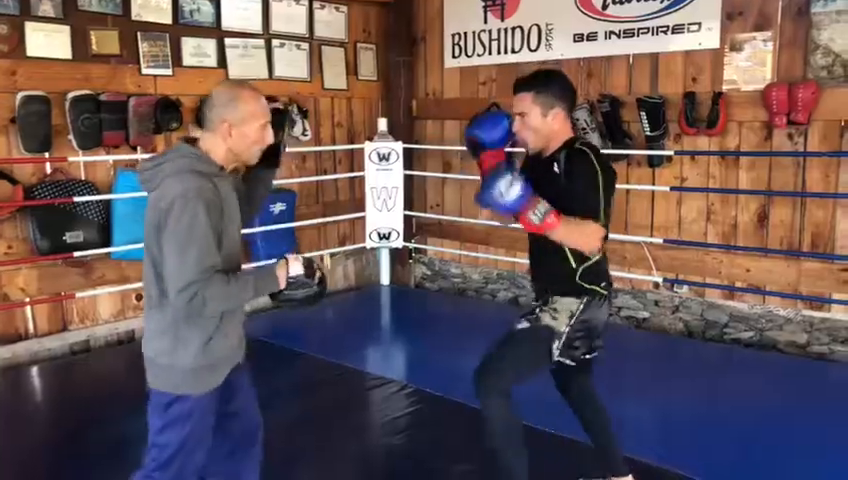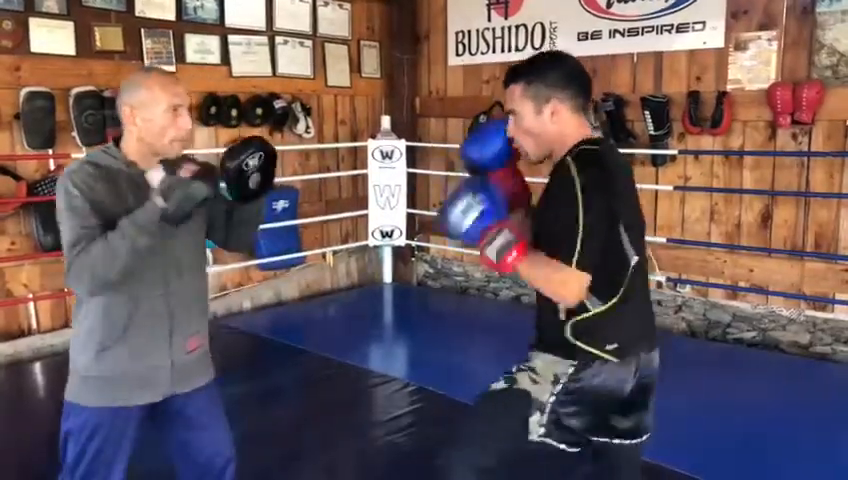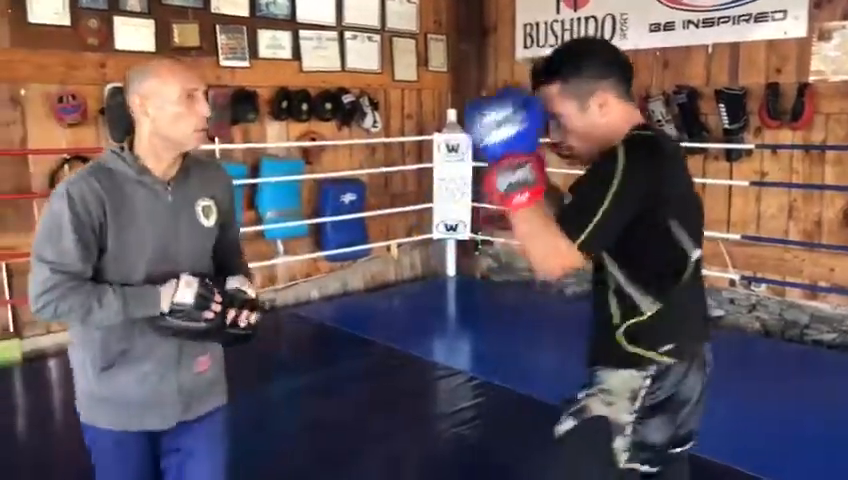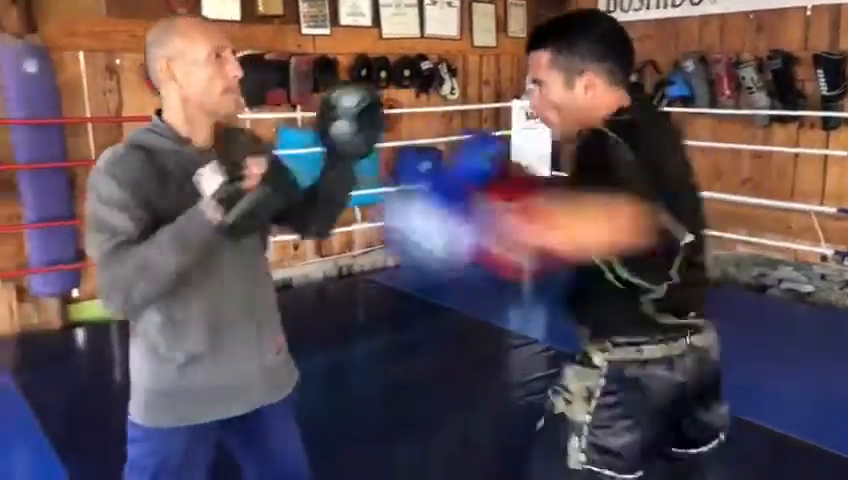
dt=1s
person 1, frame 1
left shoulder: (587, 163)
right shoulder: (541, 160)
left elbow: (589, 240)
right elbow: (506, 197)
left wrist: (533, 211)
right wrist: (490, 156)
left hip: (575, 301)
right hip: (579, 297)
left knee: (490, 383)
right knee: (575, 384)
person 1, frame 2
left shoulder: (577, 173)
right shoulder: (606, 164)
left elbow: (567, 286)
left wrist: (499, 240)
left hip: (582, 364)
right hip: (635, 356)
person 1, frame 3
left shoulder: (630, 164)
right shoulder: (648, 152)
left elbow: (551, 258)
right elbow: (570, 219)
left wrist: (510, 164)
right wrist: (525, 163)
left hip: (641, 371)
right hip: (677, 358)
person 1, frame 4
left shoulder: (611, 141)
right shoulder: (635, 130)
left elbow: (625, 223)
left wrist: (503, 222)
left hip: (628, 359)
right hip: (684, 341)
person 2, frame 1
left shoulder: (219, 172)
right shoulder: (187, 193)
left elbow: (238, 212)
right elbow: (193, 294)
left wrist: (264, 166)
right wrist: (273, 275)
left hip: (220, 350)
right hip: (187, 361)
left knee: (241, 434)
person 2, frame 2
left shoulder: (189, 177)
right shoulder: (83, 181)
left elbow: (238, 238)
right elbow: (88, 273)
right wrist: (159, 207)
left hip: (186, 361)
right hip: (110, 371)
person 2, frame 3
left shoulder: (214, 181)
right shoulder: (86, 192)
right elbow: (49, 297)
left wrist: (239, 289)
right wrist: (158, 299)
left hip: (198, 386)
right hip: (117, 394)
person 2, frame 4
left shoulder: (241, 149)
right shoulder: (125, 168)
left elbow: (309, 219)
right elbow: (121, 289)
left wrist: (344, 157)
right wrist: (207, 211)
left hip: (262, 369)
right hip: (179, 387)
